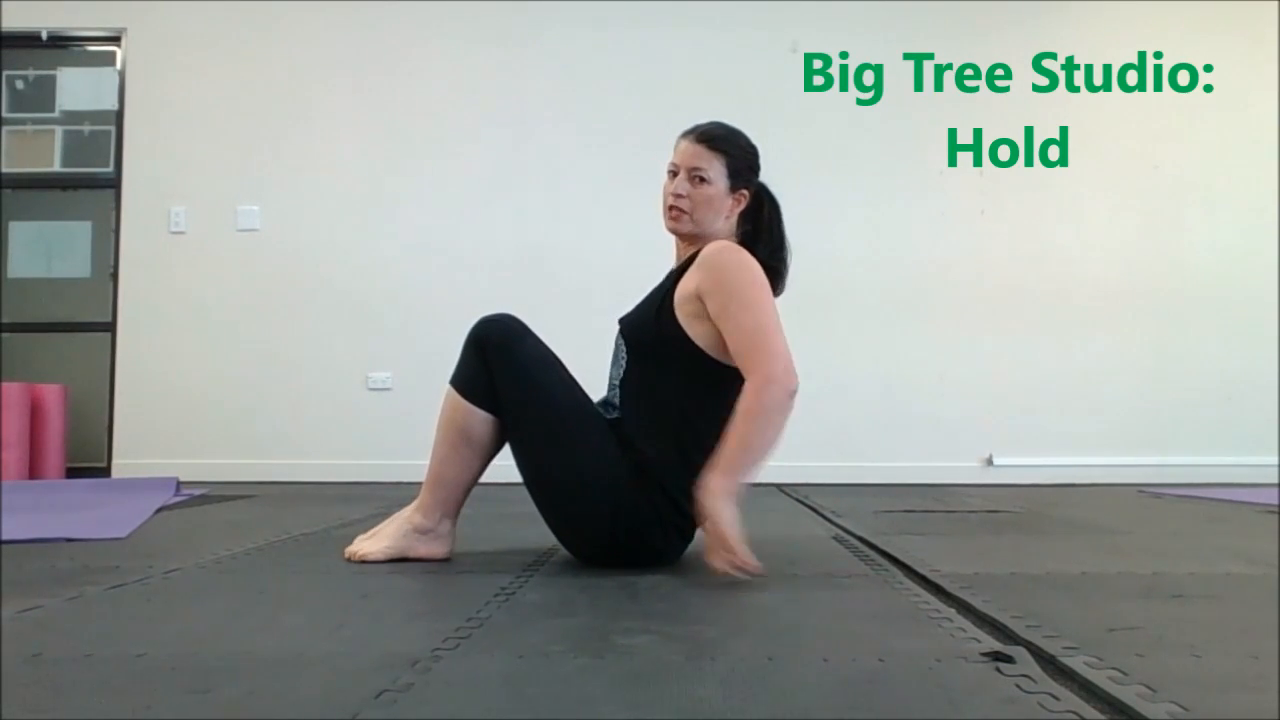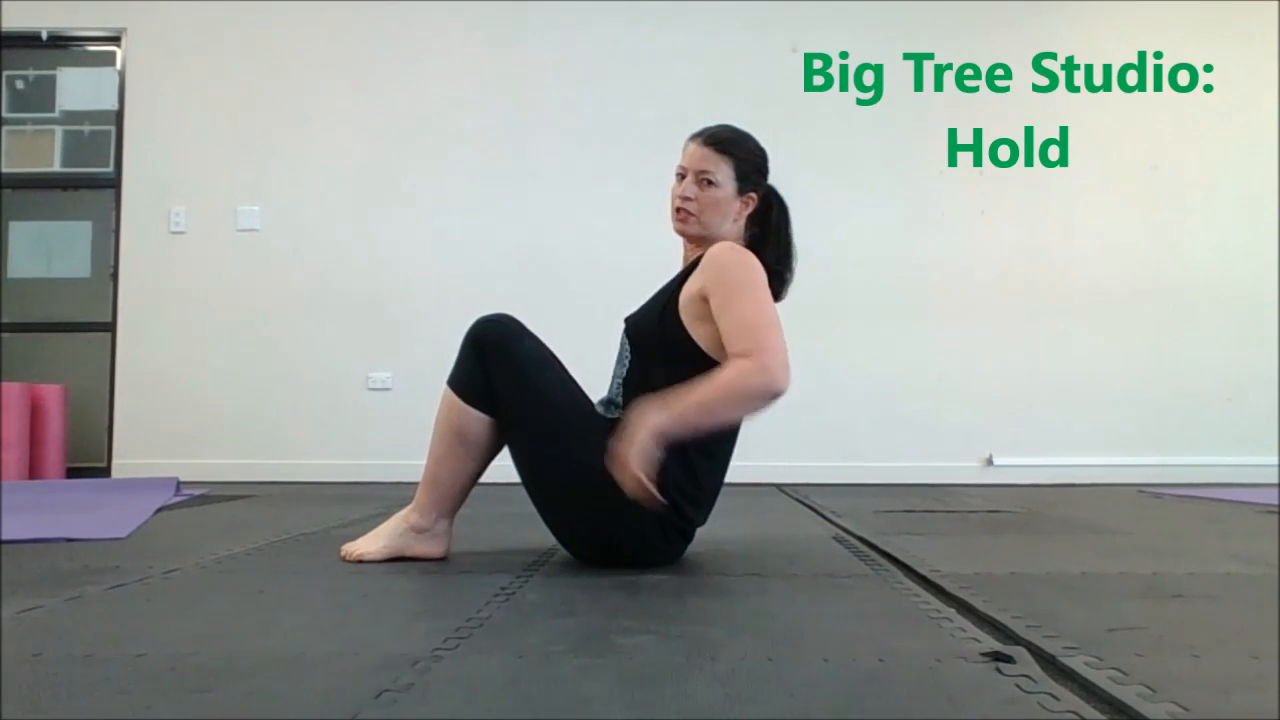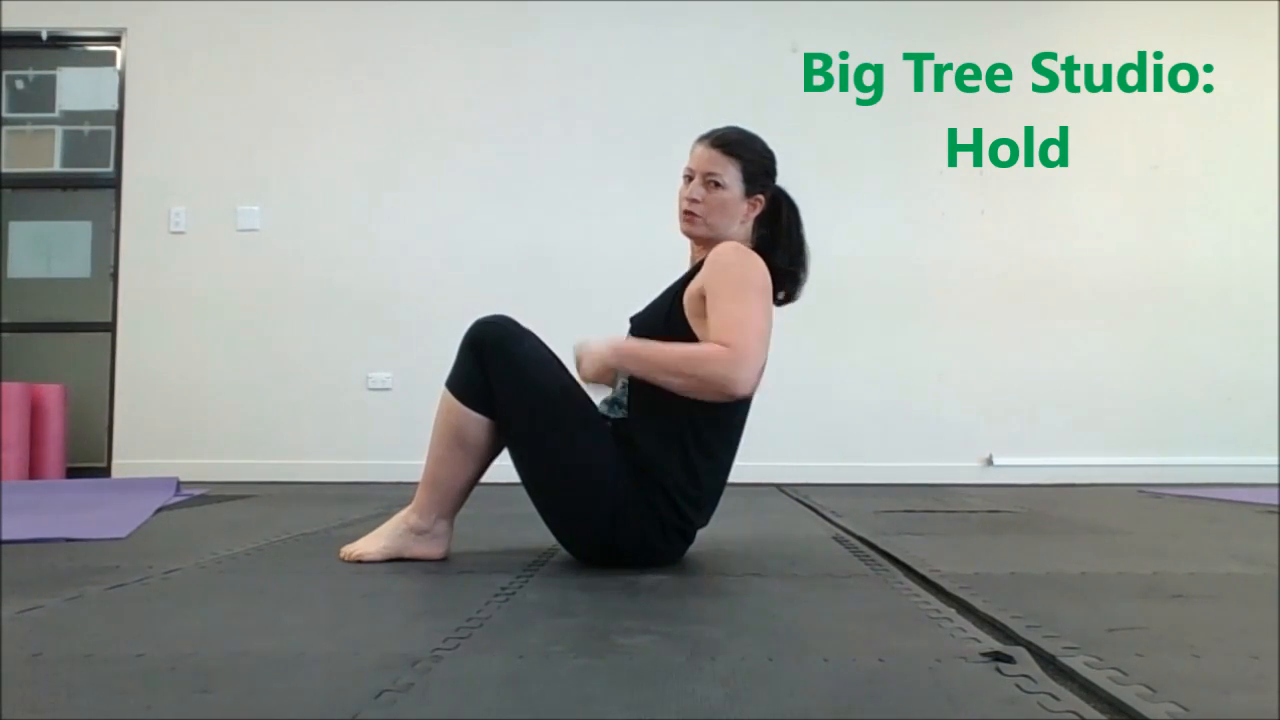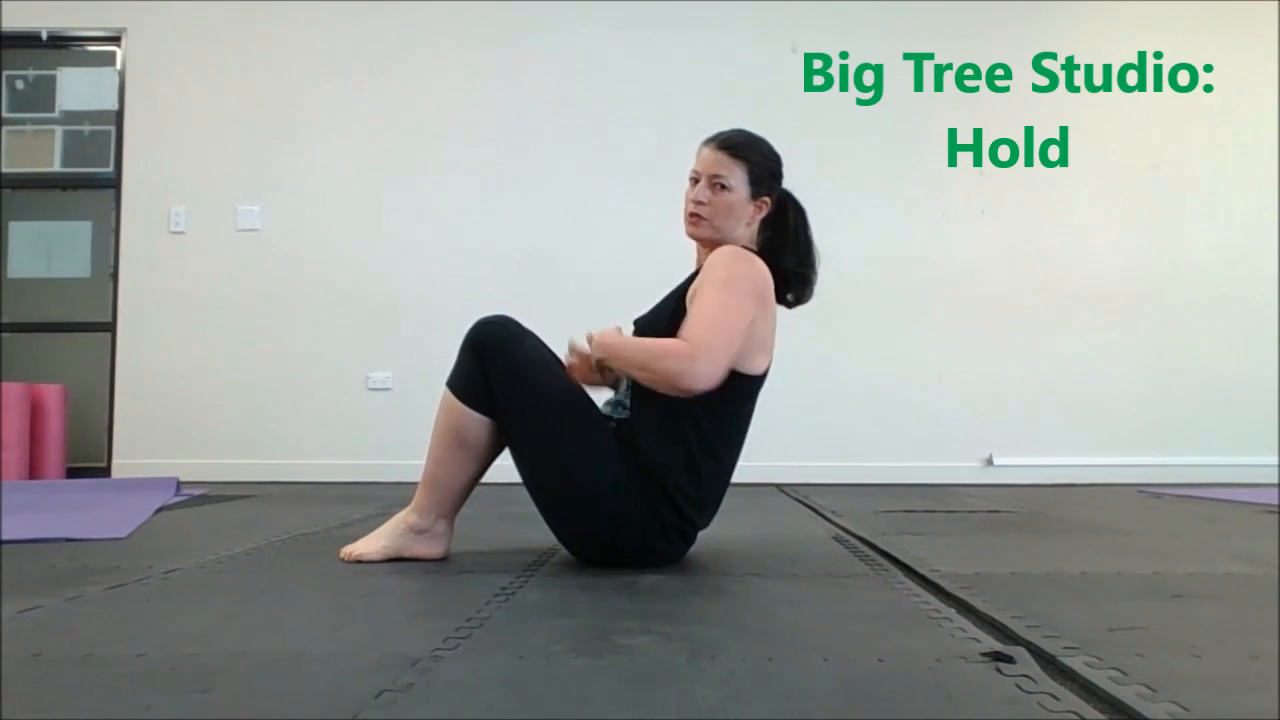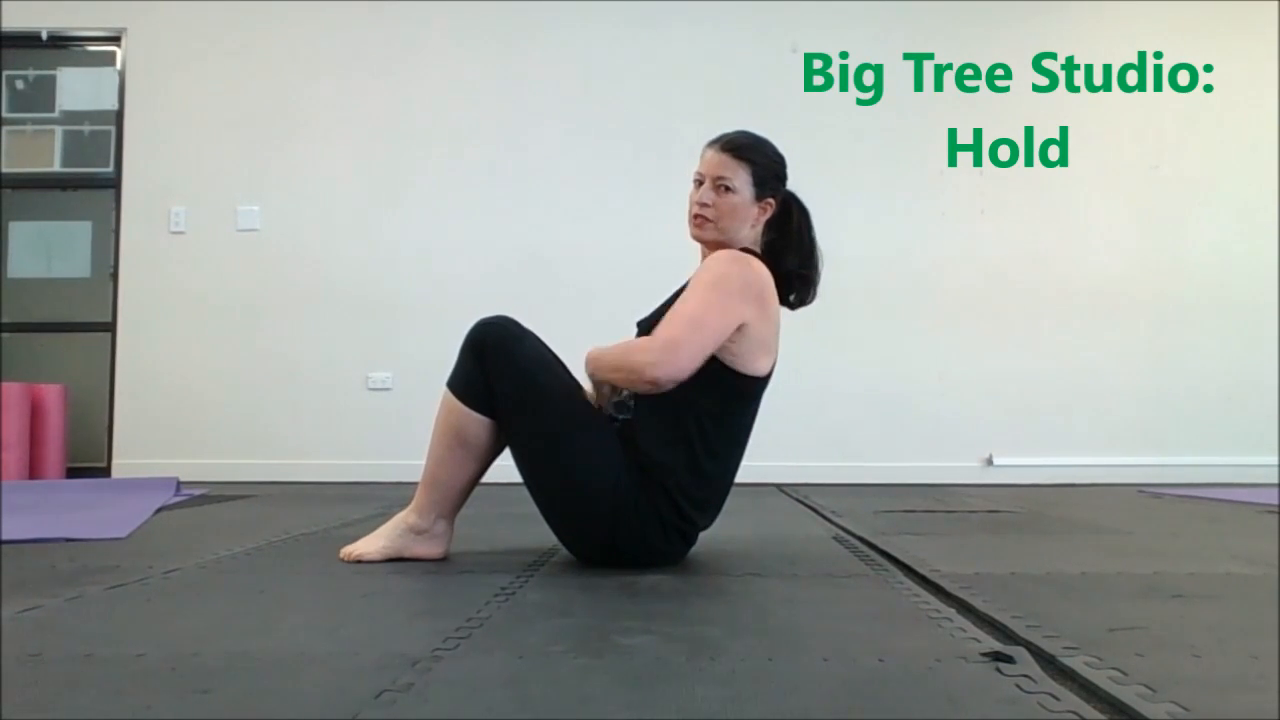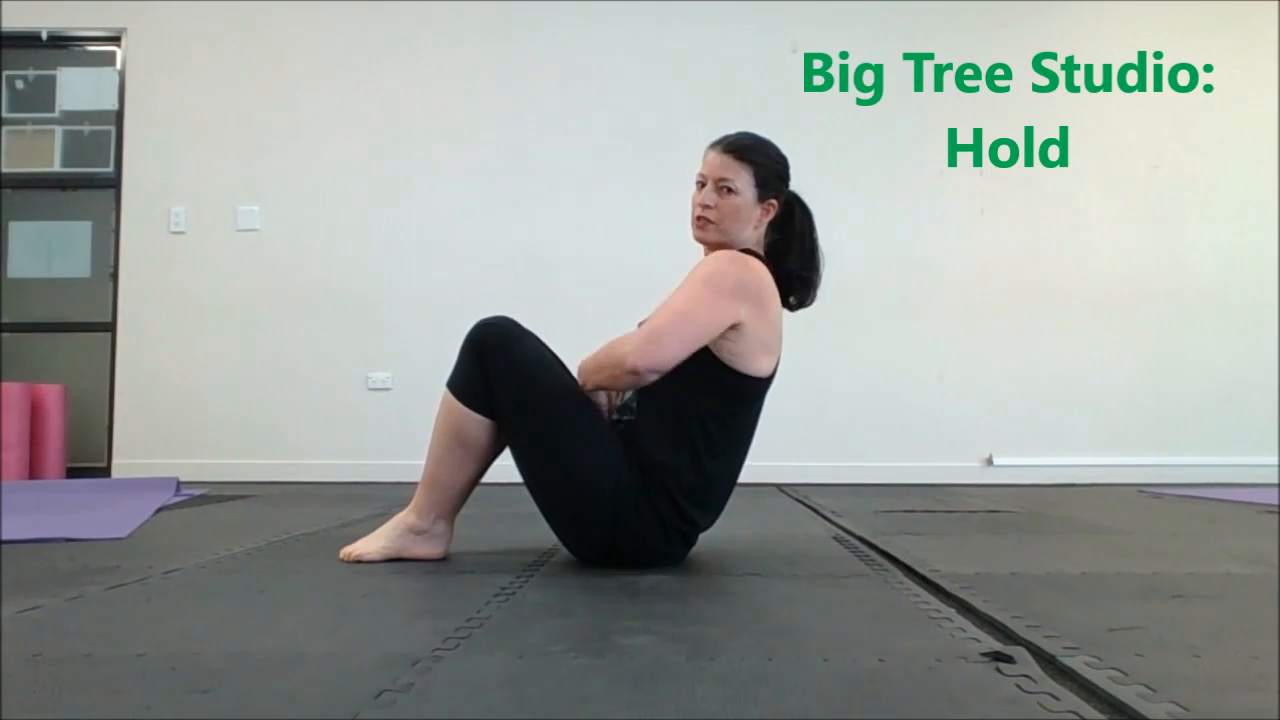
dt=0.1s
person 1, frame 1
left shoulder: (725, 265)
right shoulder: (694, 271)
left elbow: (776, 382)
right elbow: (721, 391)
left wrist: (716, 492)
right wrist: (715, 491)
left hip: (632, 514)
right hip: (635, 506)
left knee: (497, 341)
right knee: (502, 353)
left ankle: (428, 525)
right ankle: (431, 517)
person 1, frame 2
left shoulder: (731, 264)
right shoulder: (703, 273)
left elbow: (768, 375)
left wrist: (653, 425)
left hip: (632, 518)
left knee: (496, 342)
right knee: (502, 350)
left ankle: (424, 526)
right ankle: (429, 519)
person 1, frame 3
left shoulder: (736, 264)
right shoulder: (711, 272)
left elbow: (732, 375)
left wrist: (620, 354)
left hip: (632, 516)
right hip: (637, 507)
left knee: (493, 343)
right knee: (503, 354)
left ankle: (424, 526)
right ankle: (429, 519)
person 1, frame 4
left shoulder: (738, 270)
right shoulder: (717, 274)
left elbow: (694, 370)
left wrist: (610, 348)
right wrist: (610, 360)
left hip: (636, 517)
right hip: (639, 511)
left knee: (495, 344)
right knee: (507, 360)
left ankle: (425, 526)
right ankle: (430, 519)
person 1, frame 5
left shoulder: (738, 272)
right shoulder: (722, 278)
left elbow: (657, 364)
left wrist: (601, 364)
right wrist: (610, 376)
left hip: (637, 516)
right hip: (643, 511)
left knee: (495, 345)
right knee: (508, 361)
left ankle: (425, 526)
right ankle: (430, 519)
person 1, frame 6
left shoulder: (738, 274)
right shoulder: (725, 282)
left elbow: (637, 356)
right elbow: (650, 364)
left wrist: (589, 378)
right wrist: (601, 383)
left hip: (637, 518)
right hip: (643, 511)
left knee: (495, 345)
right knee: (506, 358)
left ankle: (424, 526)
right ankle: (430, 520)
